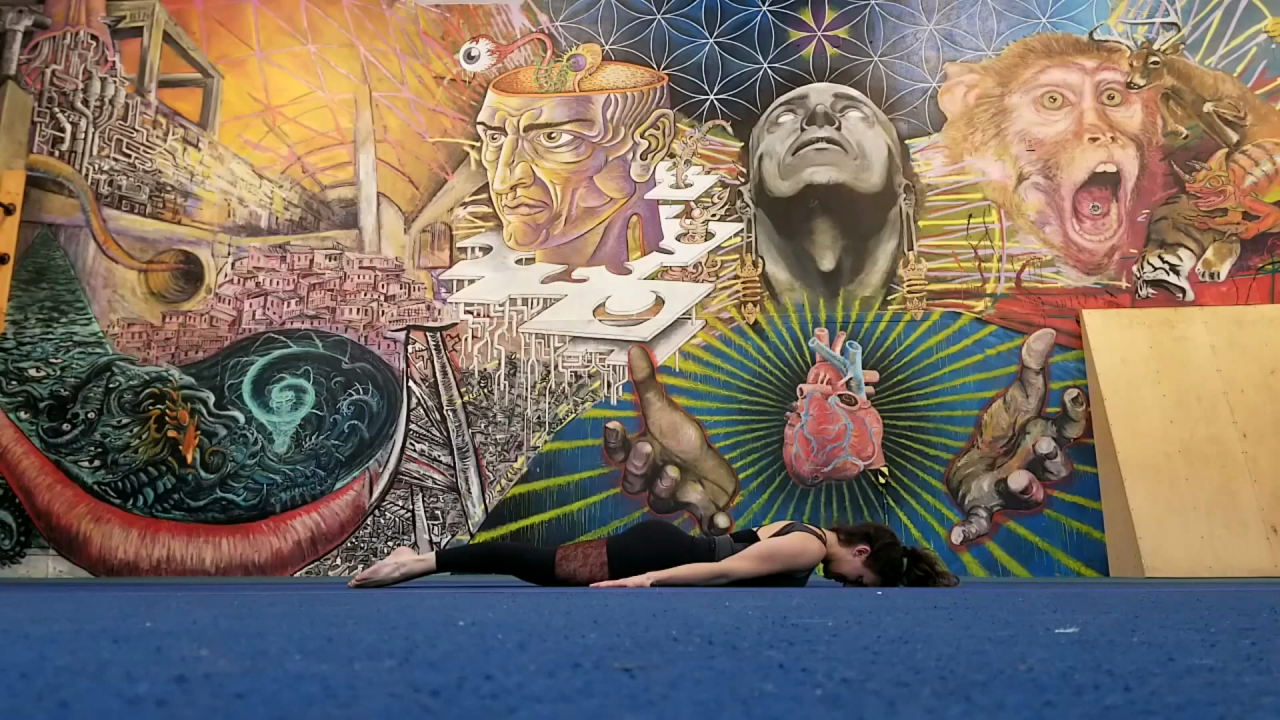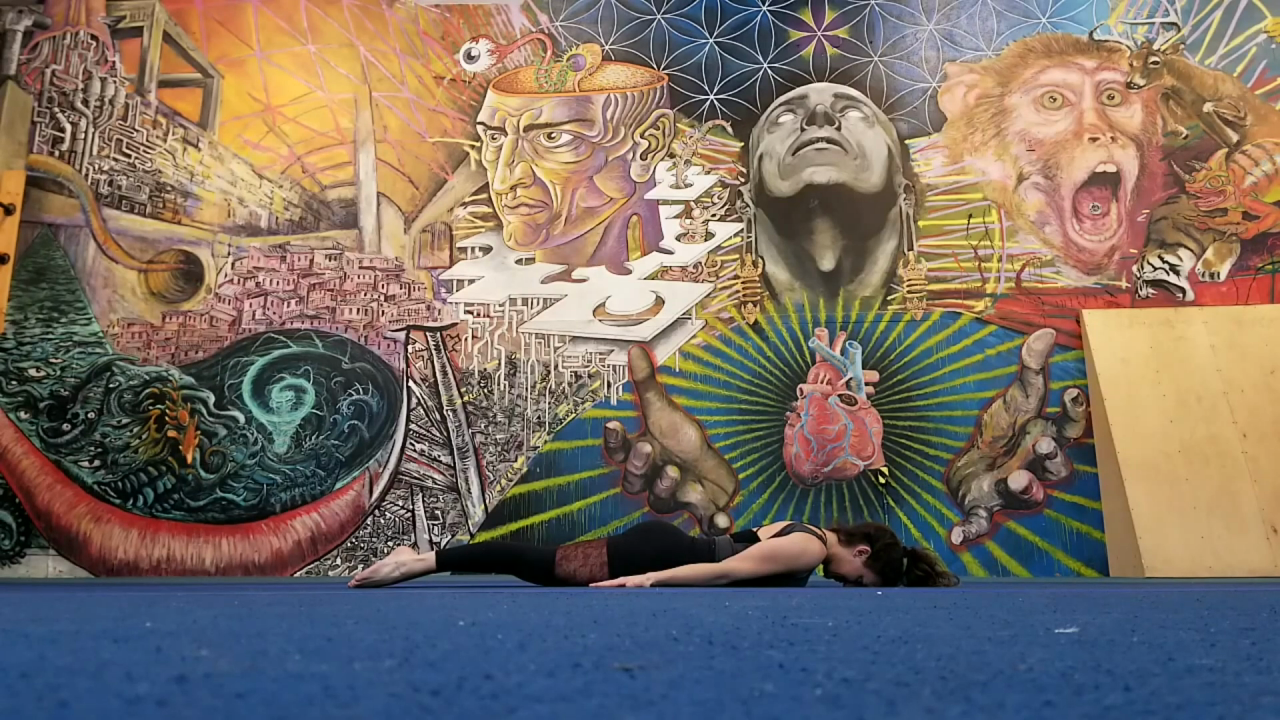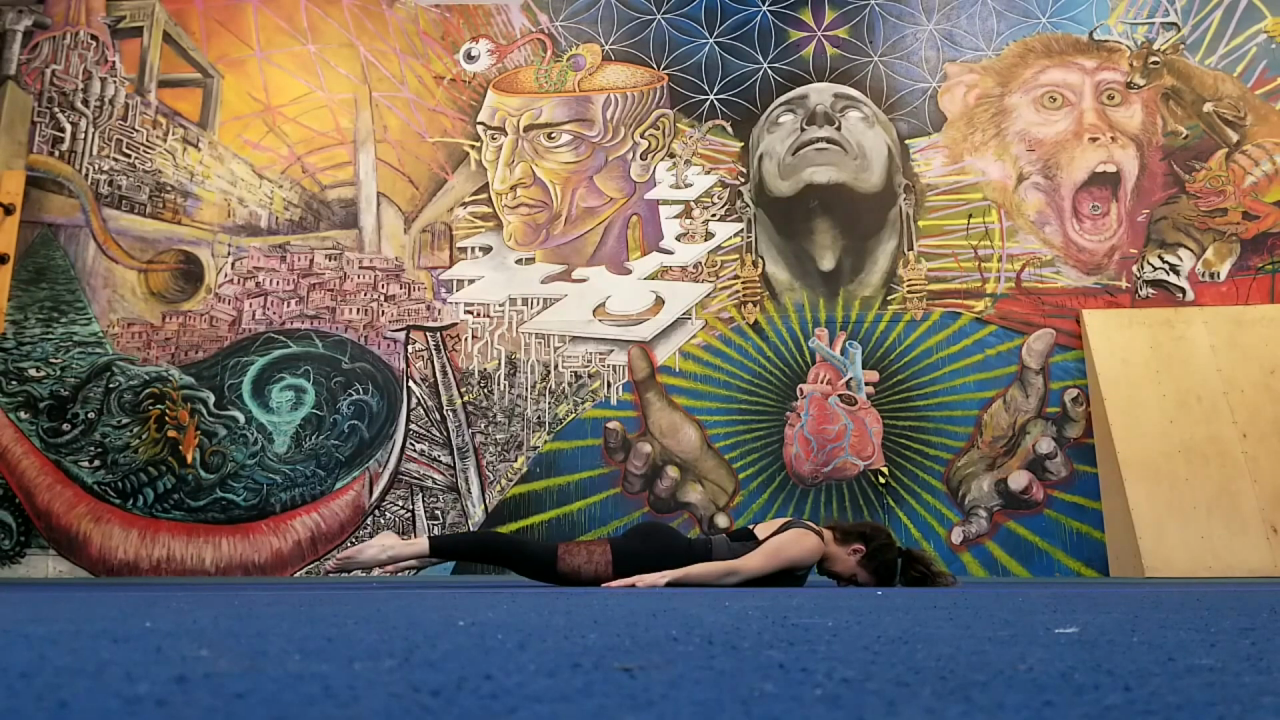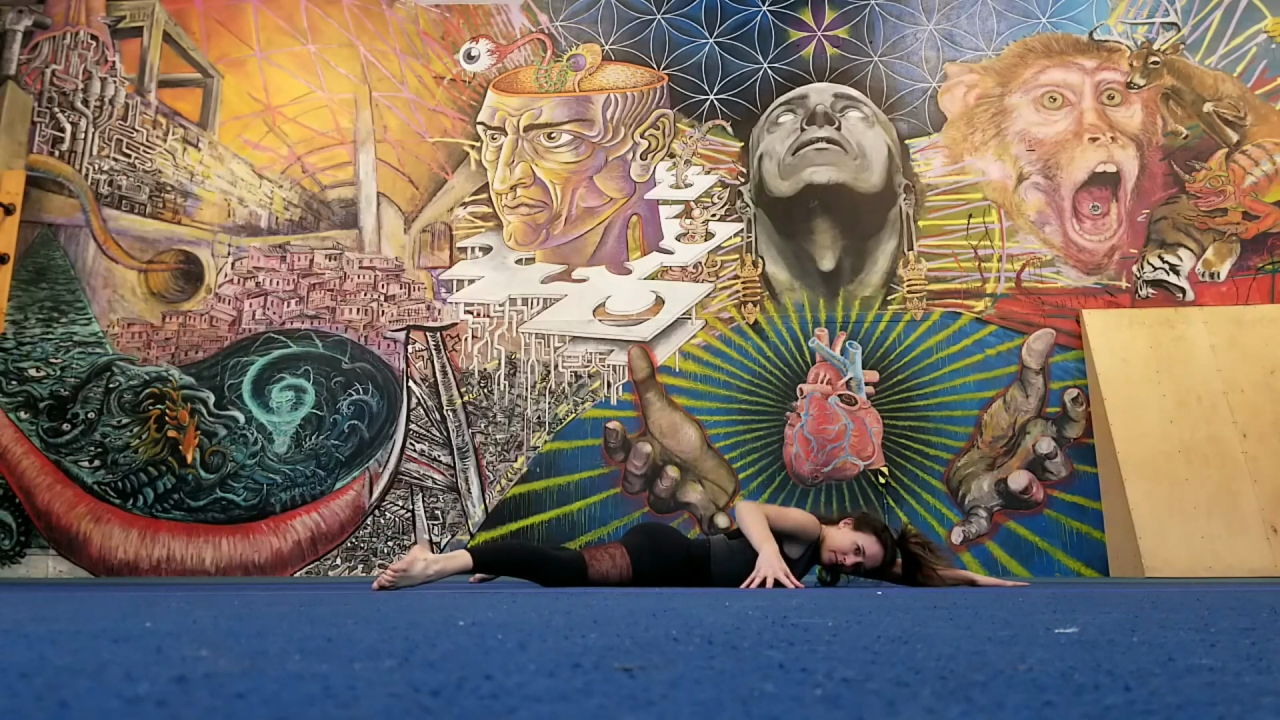
dt=1s
person 1, frame 1
left shoulder: (800, 533)
right shoulder: (811, 549)
right elbow: (724, 572)
right wrist: (647, 581)
left hip: (664, 544)
right hip: (658, 553)
left knee: (539, 566)
right knee: (538, 564)
left ankle: (422, 559)
right ankle: (422, 563)
person 1, frame 2
left shoulder: (800, 531)
right shoulder: (811, 550)
right elbow: (724, 572)
right wrist: (649, 580)
left hip: (663, 545)
right hip: (660, 552)
left knee: (537, 564)
right knee: (535, 562)
left ankle: (421, 559)
right ankle: (419, 563)
person 1, frame 3
left shoulder: (794, 528)
right shoulder: (809, 543)
right elbow: (739, 570)
right wrist: (668, 577)
left hip: (663, 547)
right hip: (657, 554)
right knee: (532, 559)
left ankle: (441, 550)
right ankle: (405, 549)
person 1, frame 4
left shoulder: (815, 564)
right shoulder: (807, 528)
left elbow: (909, 570)
right elbow: (745, 509)
left wrist: (968, 575)
right wrist: (767, 554)
left hip: (675, 575)
right hip: (665, 557)
right knee: (568, 567)
right ankle: (444, 563)
